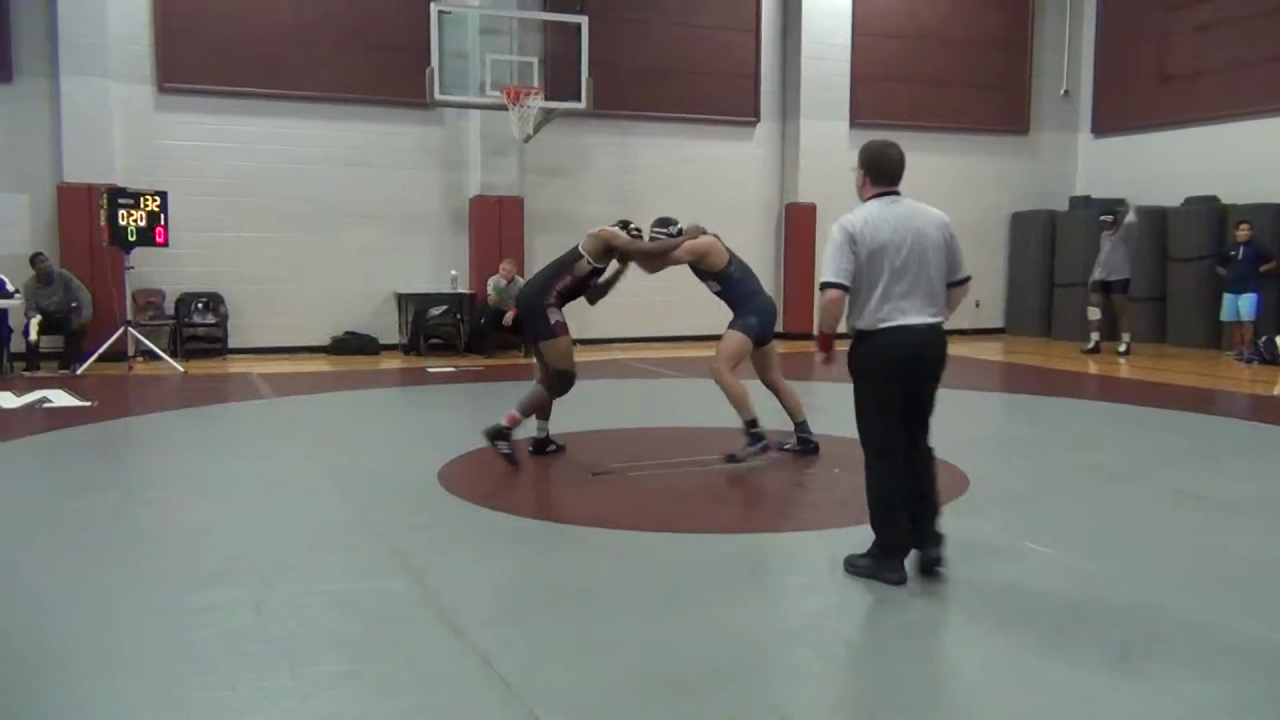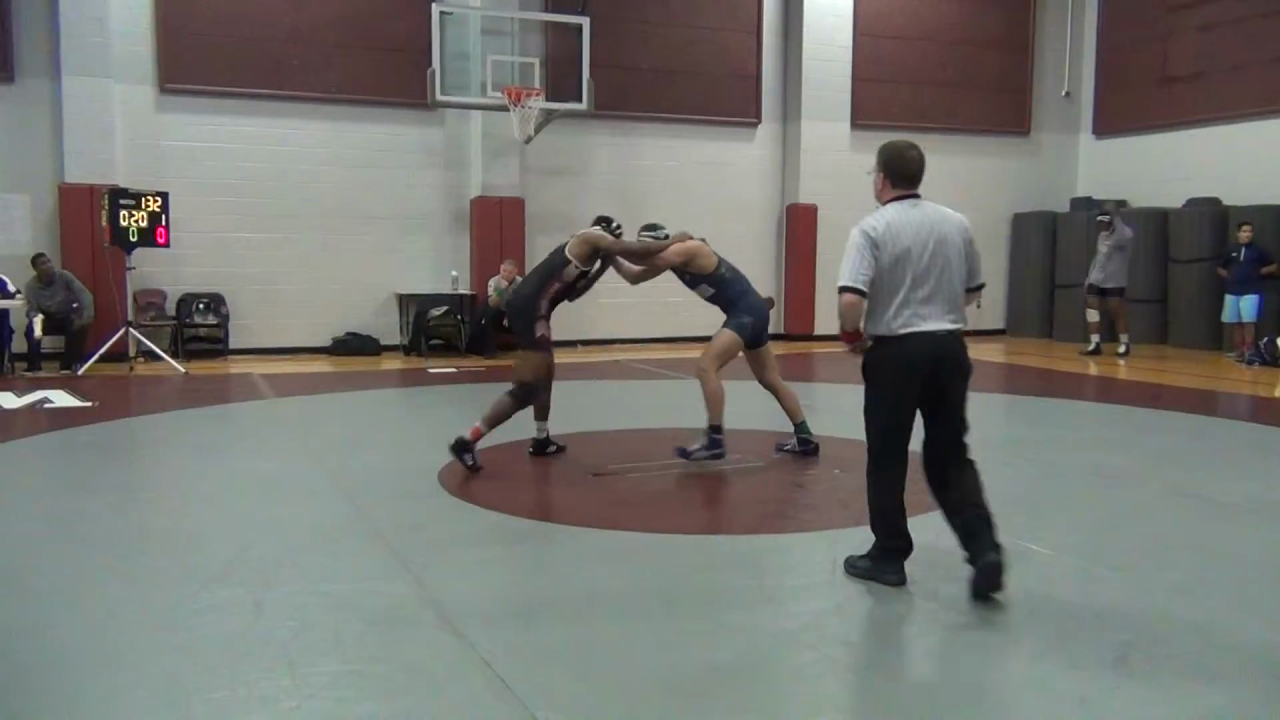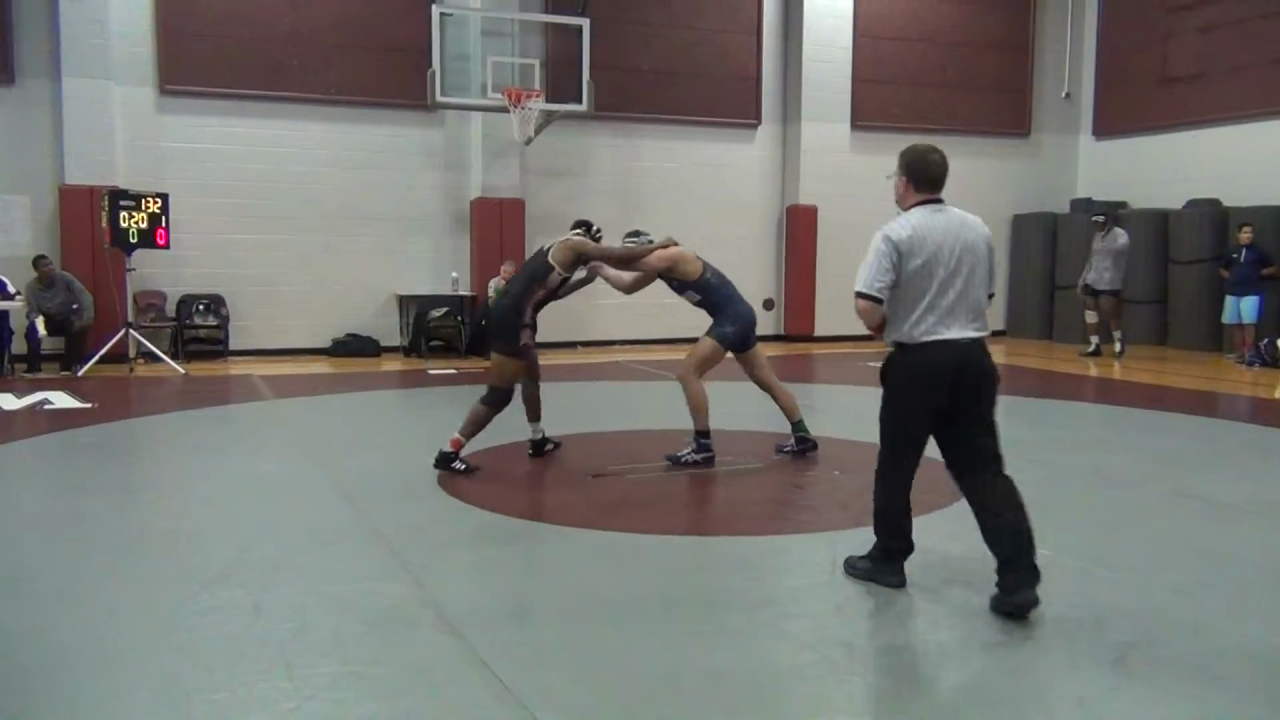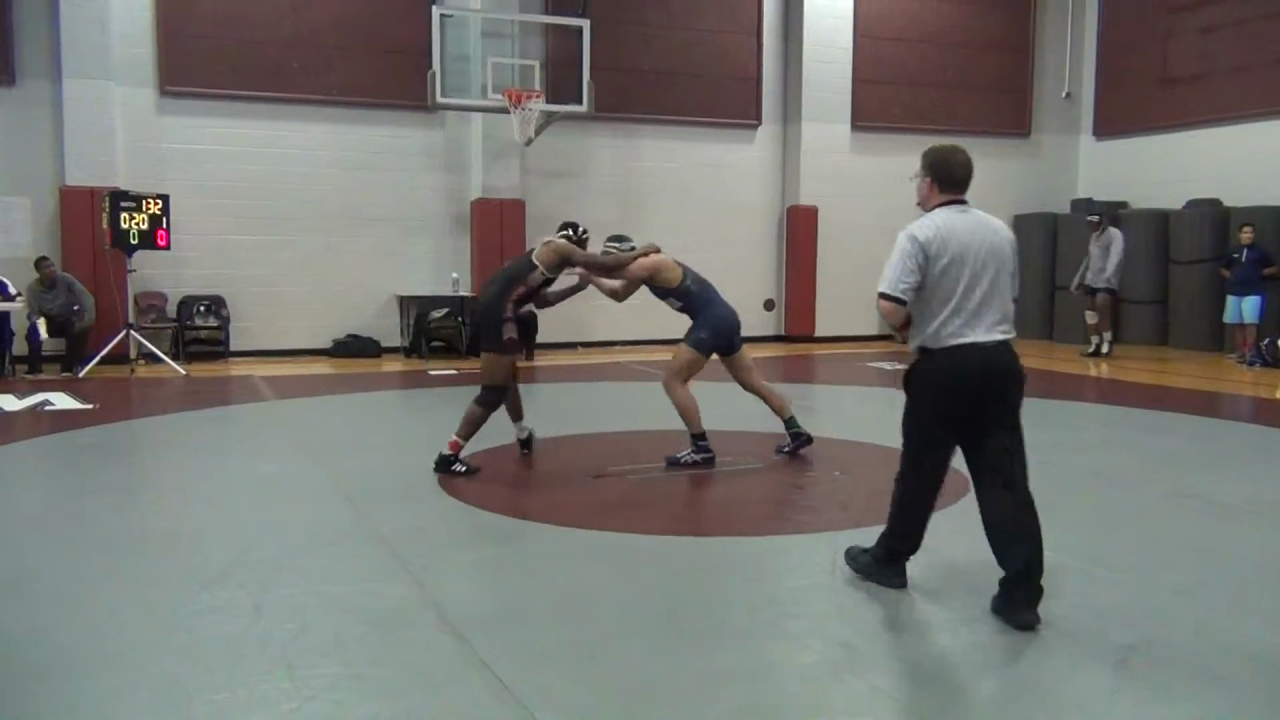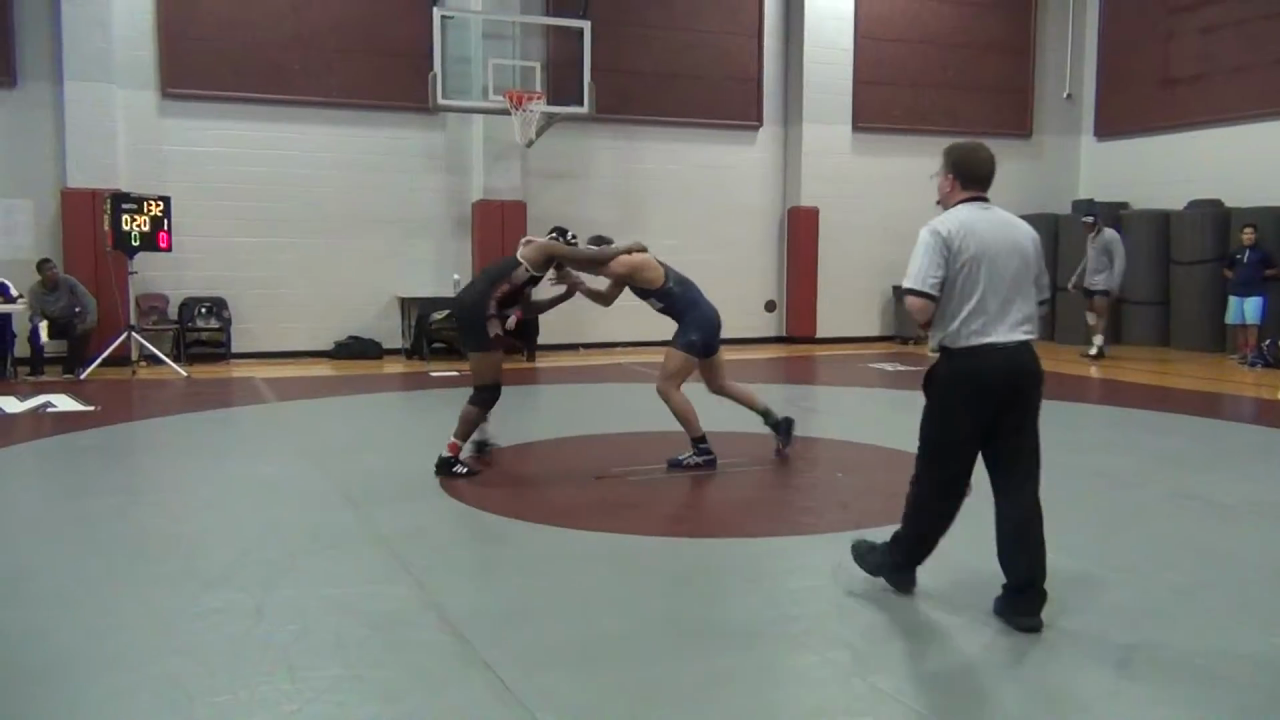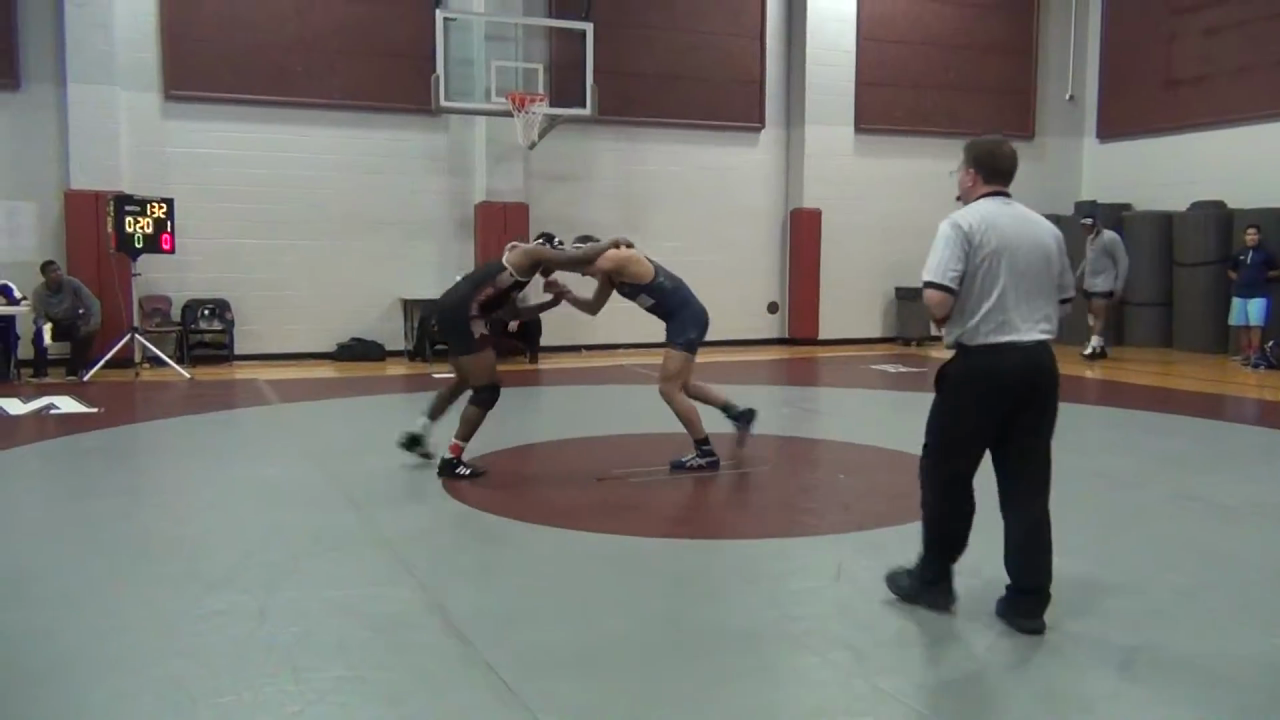
dt=0.1s
person 1, frame 1
left shoulder: (852, 225)
right shoulder: (937, 220)
left elbow: (833, 295)
right elbow: (959, 289)
left wrist: (824, 341)
left hip: (879, 347)
right hip: (928, 342)
left knee: (883, 451)
right knee: (915, 445)
left ankle: (887, 555)
right ankle: (927, 541)
person 1, frame 2
left shoulder: (872, 229)
right shoulder: (957, 223)
left elbow: (851, 300)
right elbow: (974, 291)
left wrist: (851, 332)
left hip: (896, 353)
right hip: (949, 349)
left knee: (887, 458)
right knee: (951, 455)
left ankle: (889, 557)
right ankle: (985, 549)
person 1, frame 3
left shoulder: (896, 234)
right shoulder: (978, 230)
left elbow: (866, 305)
left wrist: (880, 325)
left hip: (918, 361)
right hip: (973, 358)
left knee: (896, 463)
right knee: (982, 467)
left ankle: (889, 558)
right ankle: (1018, 577)
person 1, frame 4
left shoulder: (921, 233)
right shoulder: (1001, 232)
left elbow: (892, 307)
left wrist: (908, 324)
left hip: (945, 367)
right hip: (1001, 361)
left knee: (920, 470)
right knee: (1005, 479)
left ankle: (889, 560)
right ankle: (1021, 593)
person 1, frame 5
left shoulder: (943, 230)
right shoulder: (1025, 231)
left elbow: (918, 305)
right elbow: (1040, 302)
left wrist: (935, 323)
left hip: (966, 367)
right hip: (1022, 364)
left knee: (939, 475)
right knee: (1018, 482)
left ankle: (901, 560)
right ankle: (1025, 597)
person 1, frame 6
left shoulder: (961, 224)
right shoulder: (1045, 229)
left elbow: (936, 298)
right elbow: (1062, 303)
left wrist: (948, 320)
left hip: (979, 365)
right hip: (1038, 364)
left knee: (945, 471)
right knee: (1026, 487)
left ankle: (933, 577)
right ankle: (1027, 602)
person 2, frame 1
left shoulder: (597, 257)
right shoulder: (608, 237)
left elbow: (592, 297)
right elbow: (649, 250)
left wrist: (621, 270)
right wrist: (685, 238)
left hip: (530, 300)
right hip: (541, 303)
left knee: (550, 374)
right knee: (563, 377)
left ankle: (541, 438)
right ankle: (502, 430)
person 2, frame 2
left shoulder: (575, 246)
right shoulder: (594, 239)
left elbow: (571, 293)
right elbow: (637, 250)
left wrist: (599, 271)
right wrist: (672, 242)
left hip: (520, 305)
right hip: (531, 309)
left knee: (544, 375)
right knee: (528, 388)
left ankle: (541, 440)
right ankle: (465, 442)
person 2, frame 3
left shoulder: (556, 250)
right shoulder: (576, 245)
left elbow: (550, 293)
right elbow: (621, 256)
left wrist: (585, 280)
right wrist: (658, 246)
left hip: (504, 310)
right hip: (515, 316)
left knee: (530, 374)
right knee: (500, 394)
left ankle: (538, 439)
right ankle: (449, 453)
person 2, frame 4
left shoulder: (543, 254)
right shoulder: (561, 248)
left elbow: (540, 301)
right elbow: (606, 264)
left wrist: (577, 288)
right wrist: (643, 252)
left hip: (485, 307)
right hip: (496, 313)
left knee: (506, 377)
right knee: (495, 391)
left ankle: (523, 435)
right ankle: (449, 456)
person 2, frame 5
left shoulder: (531, 253)
right shoulder: (546, 248)
left elbow: (527, 308)
right elbow: (595, 258)
left wrist: (566, 295)
right wrist: (628, 249)
left hip: (468, 304)
right hip: (479, 311)
left knee: (489, 382)
right knee: (487, 390)
left ankle: (480, 440)
right ankle: (448, 458)
person 2, frame 6
left shoulder: (520, 260)
right shoulder: (533, 254)
left elbow: (510, 312)
right elbow: (581, 257)
left wrist: (550, 304)
right wrist: (611, 244)
left hip: (451, 307)
right hip: (462, 312)
left knee: (464, 381)
right knee: (487, 391)
left ankle: (417, 435)
right ankle: (450, 459)
person 3, frame 1
left shoulder: (700, 245)
right shoulder: (693, 243)
left elbow: (654, 261)
right elbow: (652, 267)
left hip: (753, 310)
right hip: (756, 309)
left knee: (721, 370)
right knee: (773, 379)
left ankle: (755, 435)
right ankle: (805, 437)
person 3, frame 2
left shoulder: (688, 250)
right shoulder: (671, 258)
right elbow: (634, 276)
right wrist: (610, 259)
left hip: (746, 311)
right hip: (751, 310)
left knee: (707, 367)
right knee: (770, 380)
left ankle: (714, 441)
right ankle: (804, 438)
person 3, frame 3
left shoulder: (671, 256)
right shoulder: (659, 264)
right elbow: (628, 286)
right wrist: (597, 268)
left hip: (731, 317)
right hip: (738, 315)
left knee: (688, 374)
right knee: (766, 380)
left ankle: (703, 445)
right ankle: (802, 437)
person 3, frame 4
left shoulder: (651, 264)
right shoulder: (643, 269)
right elbow: (619, 293)
right wrist: (593, 280)
left hip: (712, 321)
right hip: (722, 318)
left knee: (673, 382)
right knee: (752, 382)
left ankle: (701, 448)
right ankle: (796, 434)
person 3, frame 5
left shoulder: (633, 263)
right shoulder: (624, 268)
left elbow: (588, 266)
right elbow: (606, 300)
right wrist: (578, 286)
left hip: (697, 322)
right hip: (704, 318)
left knee: (667, 386)
right knee: (718, 385)
left ankle: (703, 451)
right ankle: (777, 423)
person 3, frame 6
left shoulder: (622, 259)
right shoulder: (608, 273)
right elbow: (594, 308)
right wrist: (566, 295)
left hip: (688, 318)
right hip: (679, 319)
left knee: (669, 389)
right knee: (682, 385)
left ankle: (706, 453)
right ankle: (739, 414)
